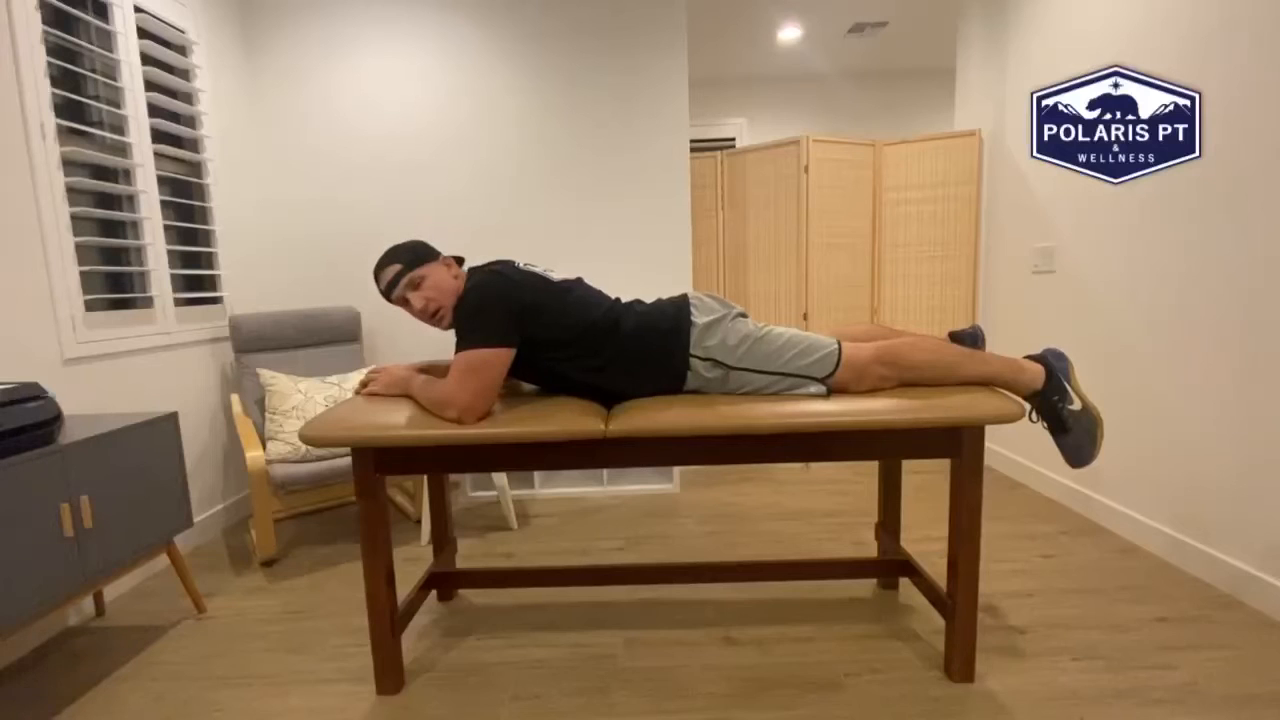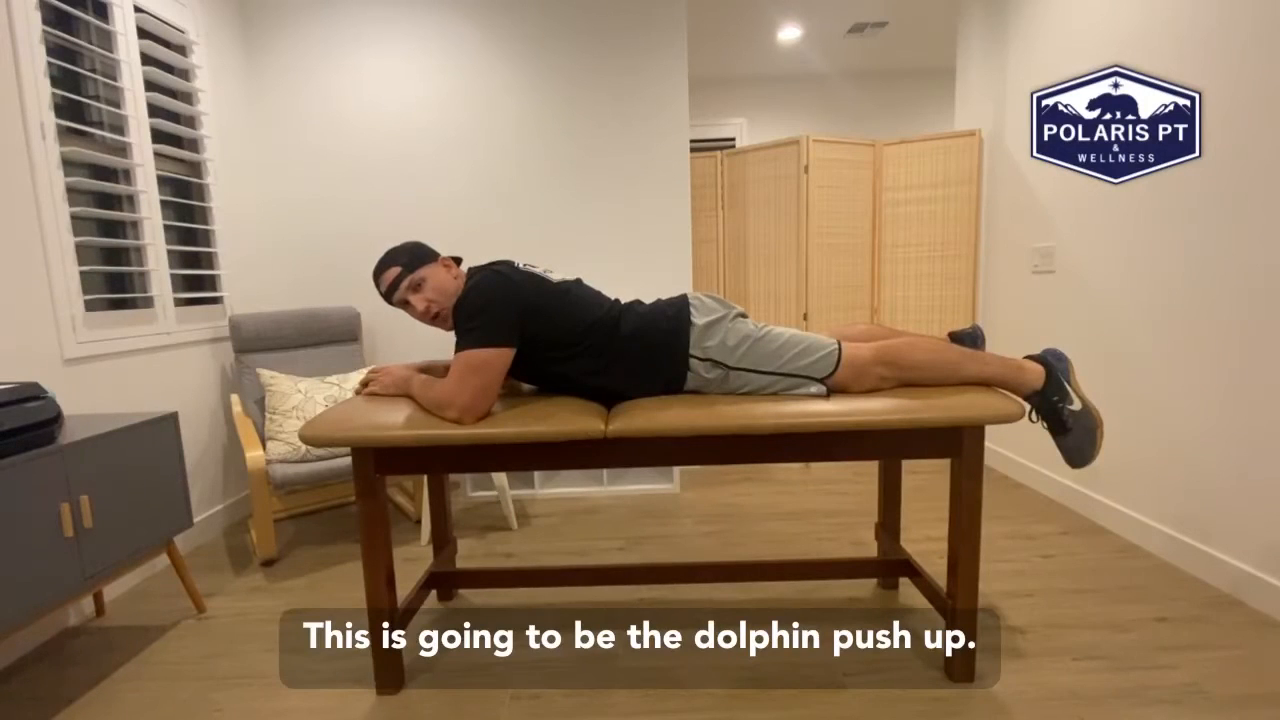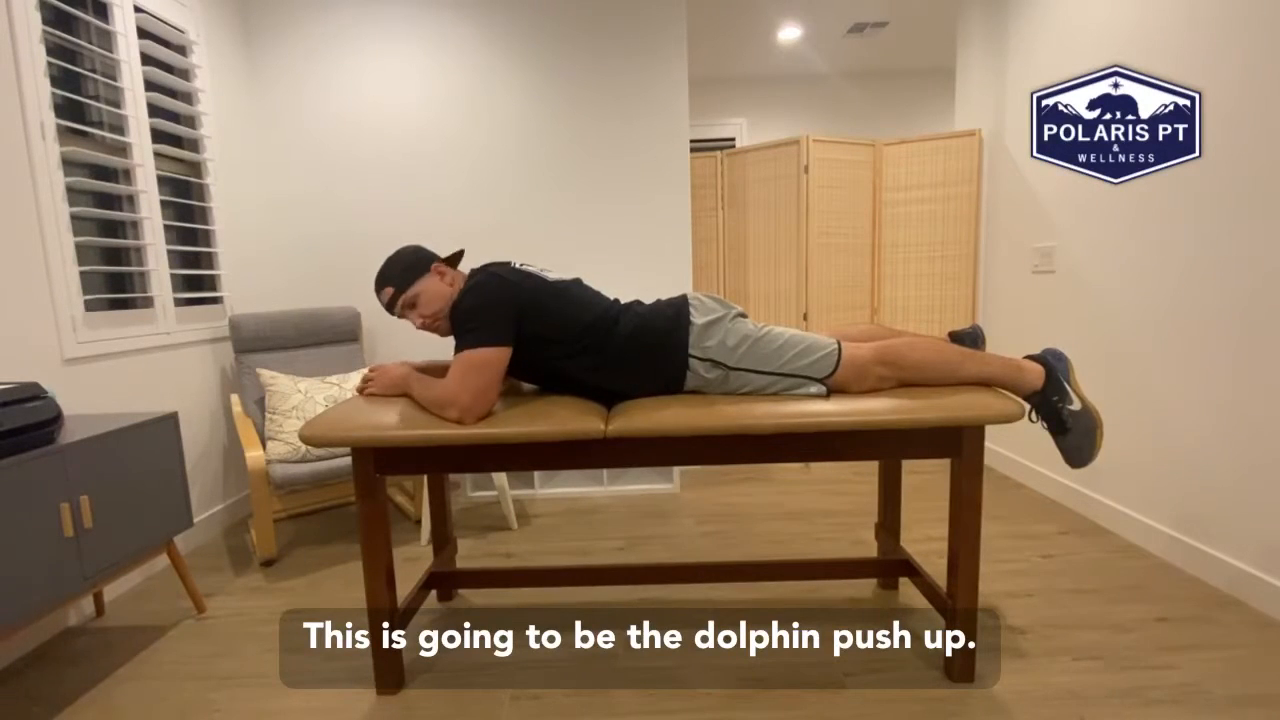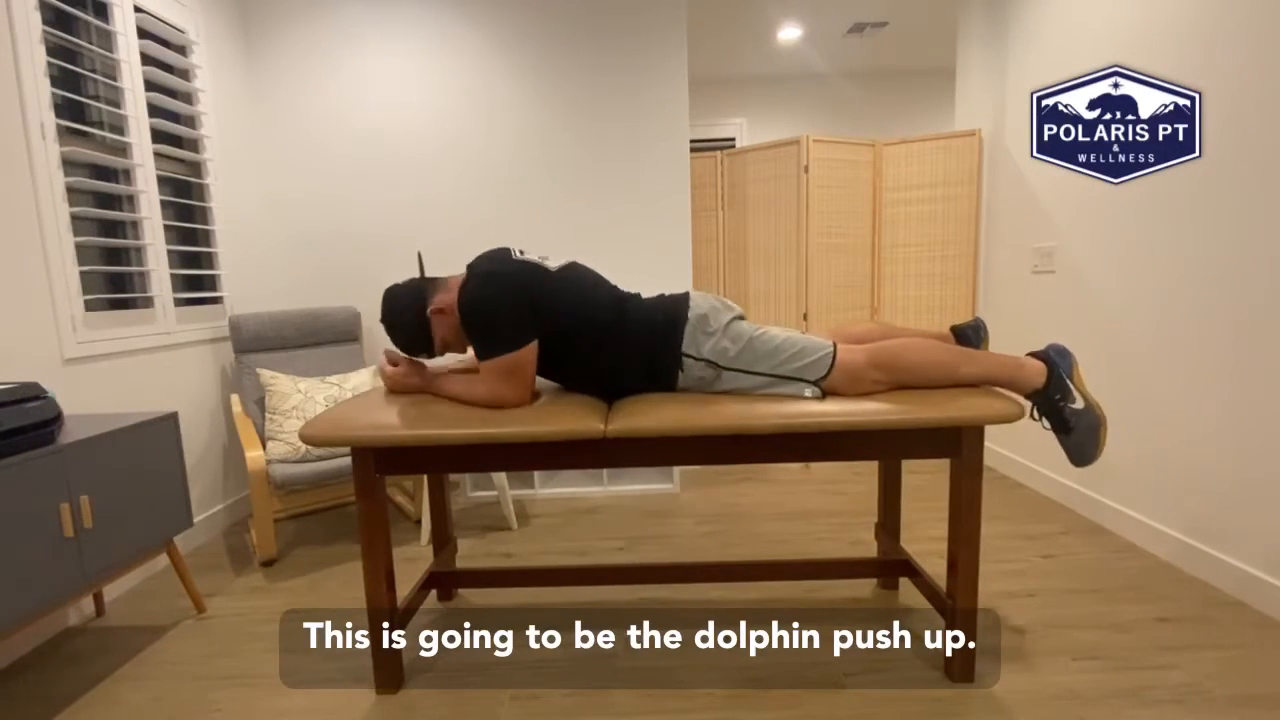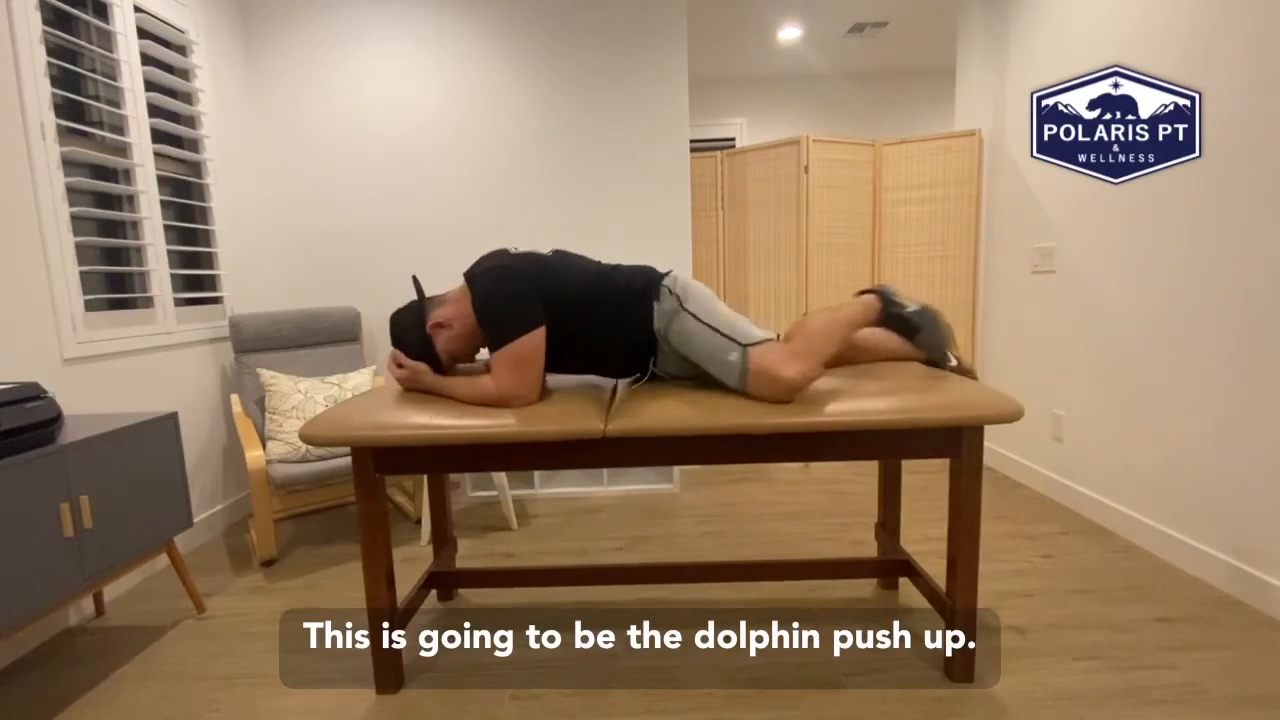
dt=1s
person 1, frame 1
left shoulder: (486, 291)
right shoulder: (497, 292)
left elbow: (467, 404)
right elbow: (489, 368)
left wrist: (408, 380)
right wrist: (424, 369)
left hip: (695, 344)
right hip: (682, 336)
left knee: (864, 366)
right knee: (841, 349)
left ankle: (1034, 373)
right ankle: (956, 339)
person 1, frame 2
left shoulder: (486, 293)
right shoulder: (497, 294)
left elbow: (467, 404)
right elbow: (490, 367)
left wrist: (409, 382)
right wrist: (422, 365)
left hip: (695, 343)
right hip: (682, 336)
left knee: (863, 367)
right knee: (835, 343)
left ankle: (1034, 373)
right ankle: (953, 341)
person 1, frame 3
left shoulder: (481, 293)
right shoulder: (501, 287)
left elbow: (468, 404)
right elbow: (491, 365)
left wrist: (407, 384)
right wrist: (419, 367)
left hip: (693, 346)
right hip: (682, 333)
left knee: (865, 367)
right knee: (833, 342)
left ankle: (1035, 374)
right ankle: (955, 341)
person 1, frame 4
left shoulder: (490, 294)
right shoulder: (493, 269)
left elbow: (512, 391)
right elbow: (512, 356)
left wrist: (426, 381)
right wrist: (442, 370)
left hip: (692, 349)
right hip: (684, 326)
left knee: (862, 369)
right knee: (836, 341)
left ankle: (1038, 371)
right ankle: (956, 337)
person 1, frame 5
left shoulder: (502, 286)
right shoulder: (490, 287)
left elbow: (517, 390)
right elbow: (519, 372)
left wrist: (430, 383)
right wrist: (435, 376)
left hip: (668, 304)
right hip: (660, 347)
left knee: (783, 376)
right knee: (797, 355)
left ankle: (868, 306)
right ankle: (923, 346)
